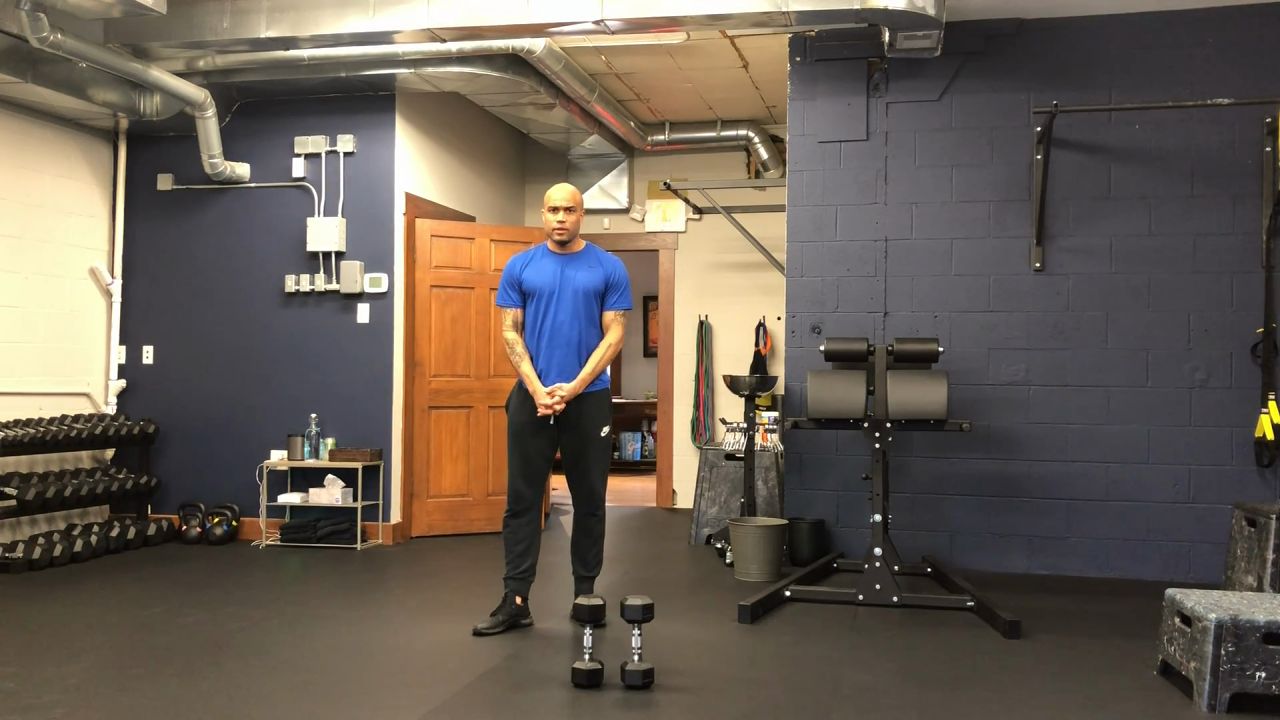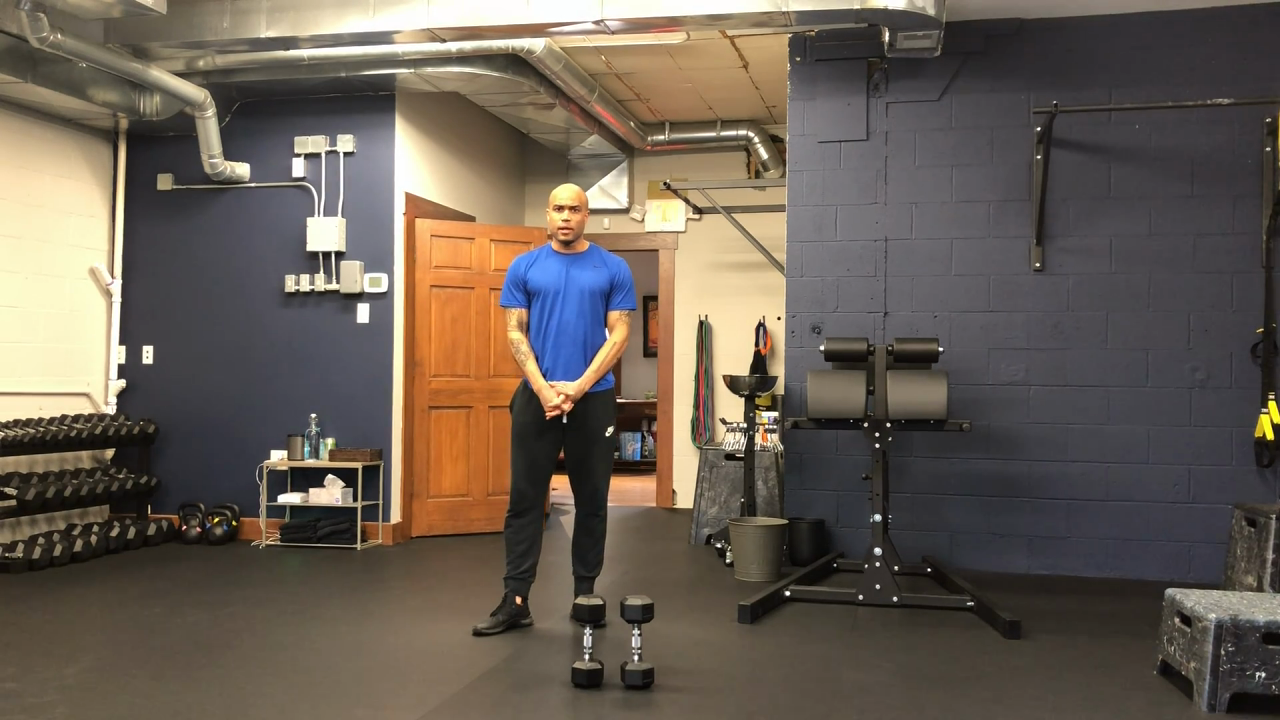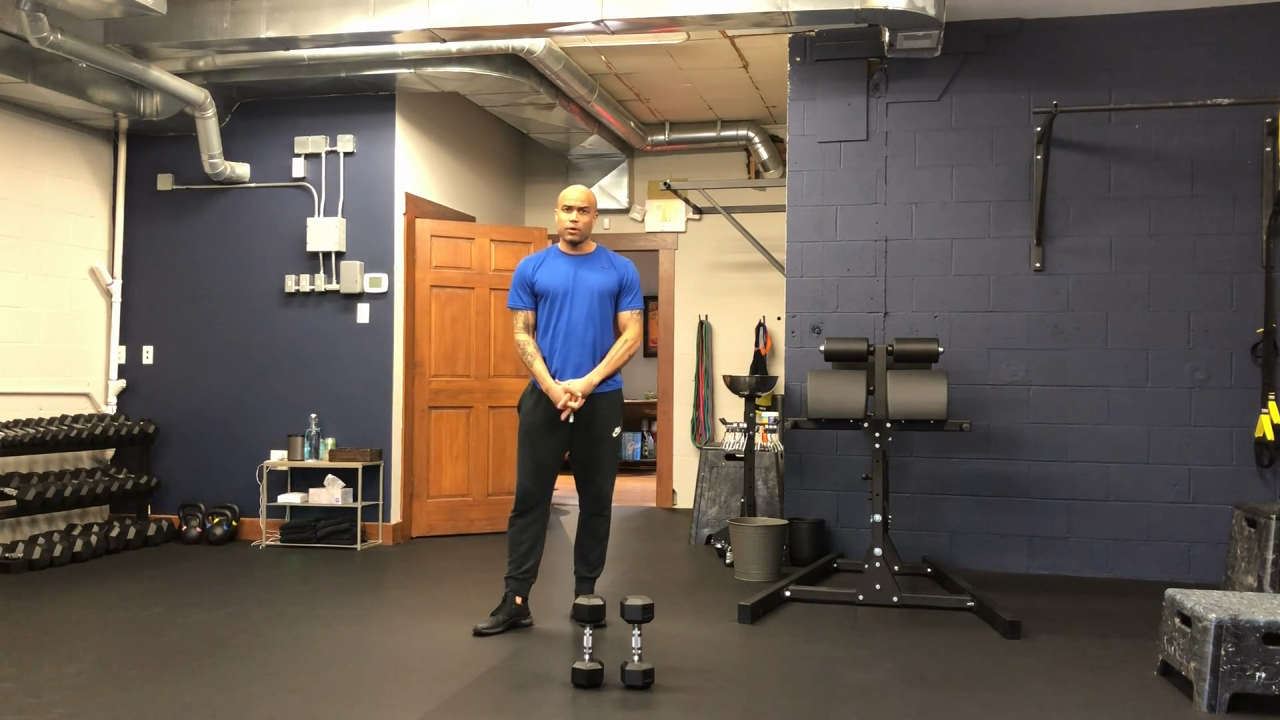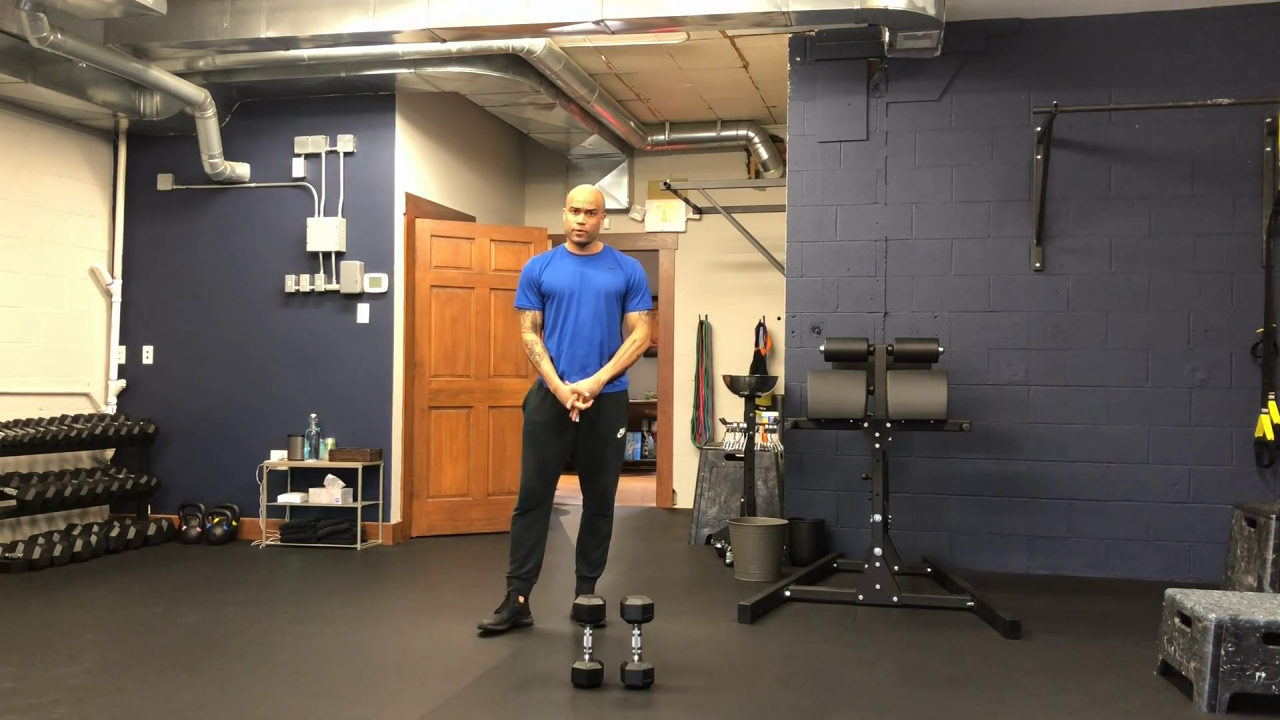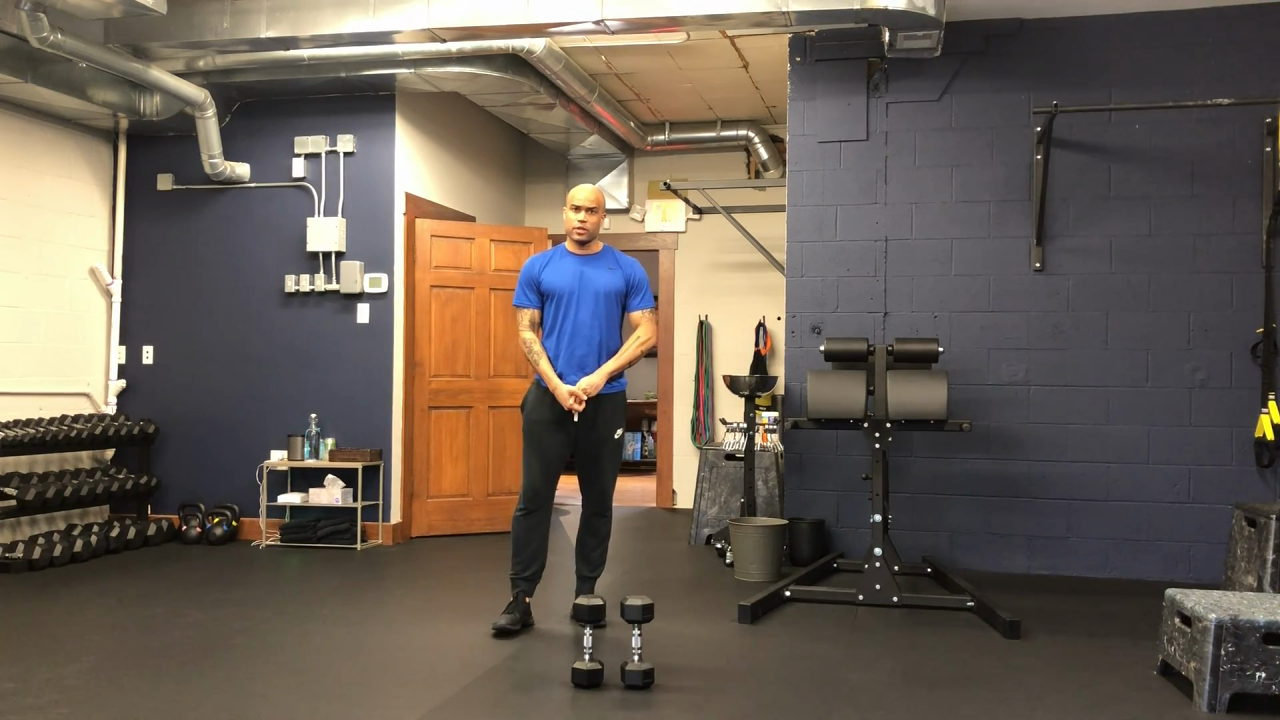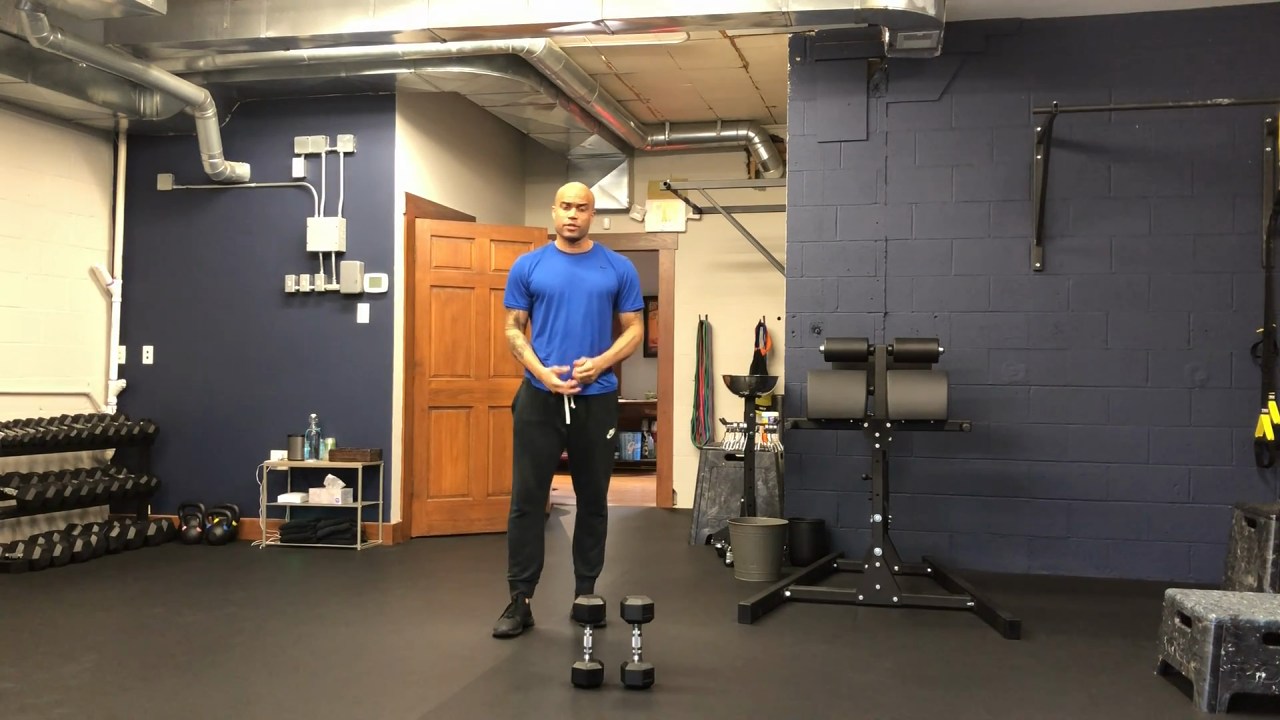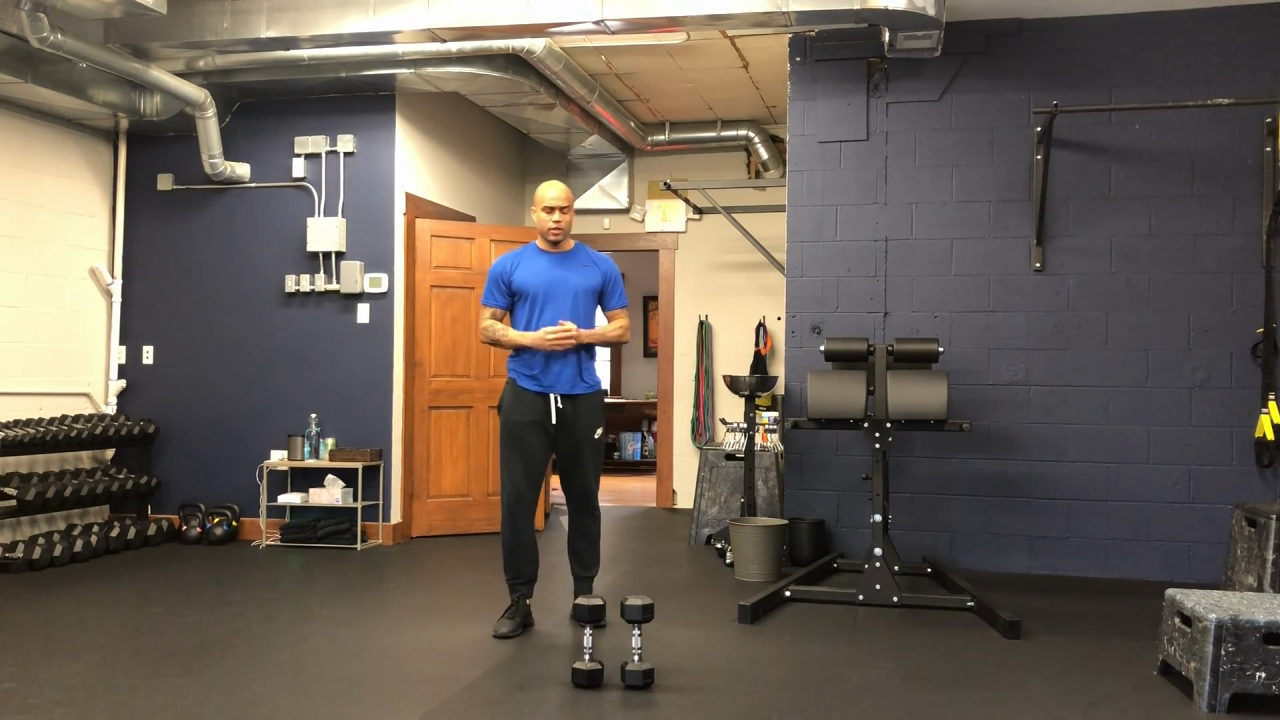
dt=0.3s
person 1, frame 1
left shoulder: (609, 268)
right shoulder: (520, 267)
left elbow: (613, 336)
right elbow: (510, 333)
left wrist: (573, 388)
right wrist: (537, 389)
left hip: (589, 399)
right hip: (531, 398)
left knee: (589, 501)
right knee: (522, 500)
left ankle: (585, 594)
right ankle: (516, 599)
person 1, frame 2
left shoulder: (613, 268)
right shoulder: (524, 267)
left elbow: (619, 334)
right elbow: (515, 332)
left wrist: (579, 387)
right wrist: (543, 388)
left hip: (594, 399)
right hip: (536, 398)
left knee: (591, 501)
right knee: (524, 499)
left ankle: (585, 593)
right ankle: (516, 599)
person 1, frame 3
left shoulder: (620, 270)
right shoulder: (531, 268)
left elbow: (631, 335)
right elbow: (522, 334)
left wrist: (588, 383)
right wrist: (552, 387)
left hip: (602, 399)
right hip: (543, 397)
left knee: (596, 502)
right knee: (530, 498)
left ankle: (585, 593)
right ankle: (516, 599)
person 1, frame 4
left shoulder: (628, 271)
right shoulder: (538, 268)
left elbow: (639, 335)
right elbow: (529, 333)
left wrist: (596, 382)
right wrist: (560, 386)
left hip: (607, 400)
right hip: (550, 396)
left knee: (599, 502)
right knee: (532, 497)
left ankle: (586, 593)
right ankle: (518, 598)
person 1, frame 5
left shoulder: (628, 270)
right shoulder: (538, 267)
left elbow: (646, 332)
right elbow: (527, 332)
left wrist: (600, 376)
right wrist: (556, 384)
left hip: (606, 399)
right hip: (548, 397)
left knee: (598, 501)
right knee: (534, 498)
left ankle: (586, 593)
right ankle: (521, 598)
person 1, frame 6
left shoulder: (618, 268)
right shoulder: (527, 266)
left elbow: (634, 331)
right elbow: (512, 329)
left wrist: (599, 363)
right wrist: (541, 371)
left hip: (596, 398)
right hip: (539, 396)
left knee: (592, 500)
right knee: (527, 500)
left ankle: (586, 593)
right ankle: (520, 599)
person 1, frame 7
left shoulder: (600, 266)
right shoulder: (508, 266)
left elbow: (622, 328)
right elbow: (487, 328)
left wrist: (583, 336)
right wrist: (531, 338)
left hip: (582, 397)
right hip: (525, 397)
left knee: (583, 501)
right knee: (518, 501)
left ankle: (584, 593)
right ankle: (520, 600)
